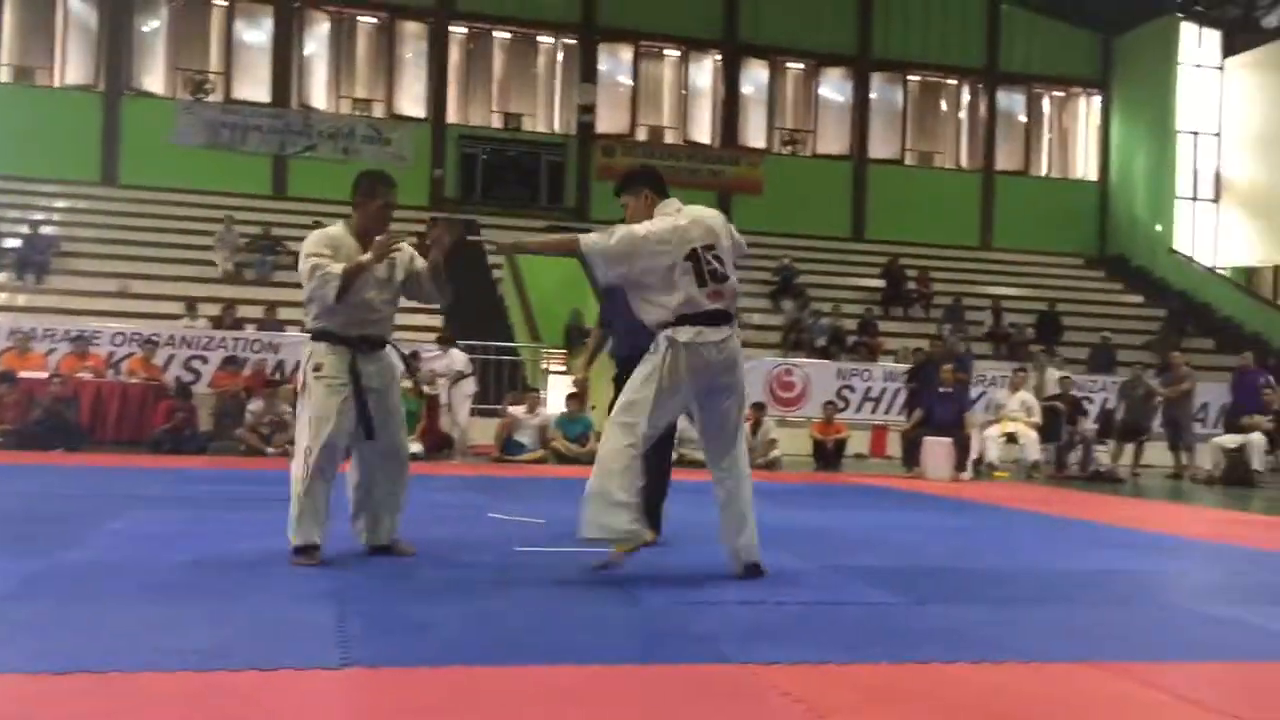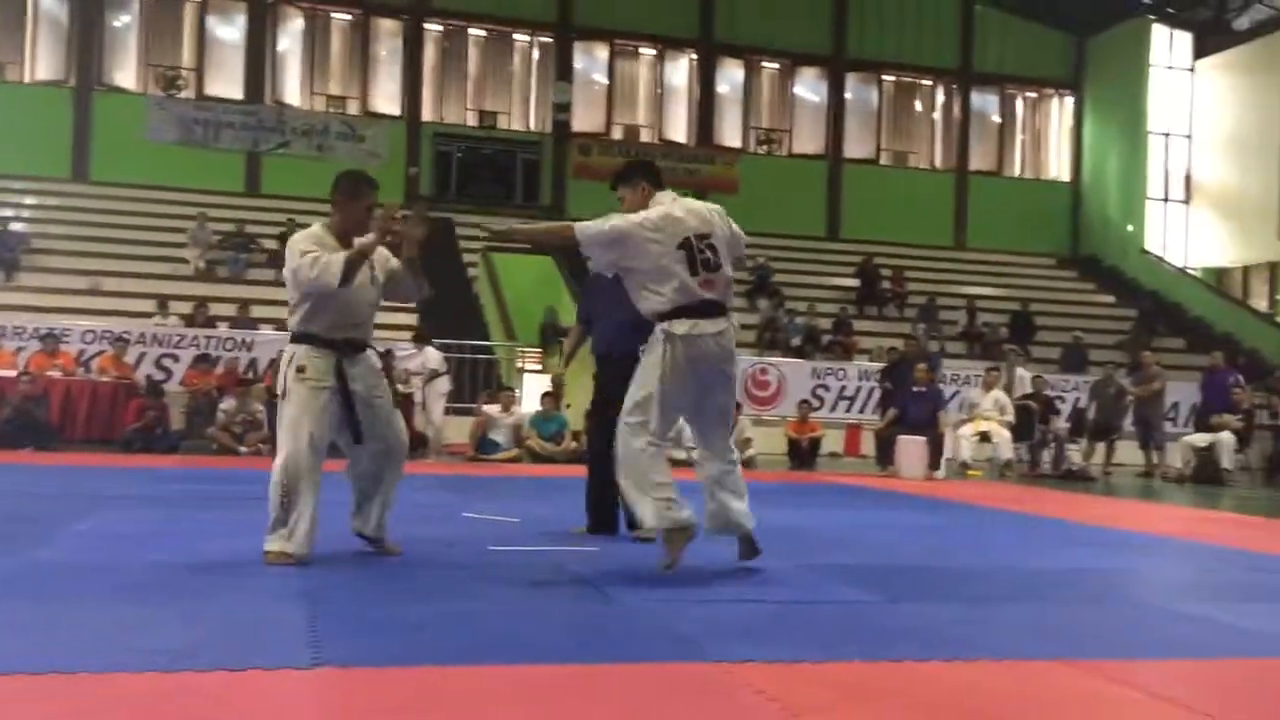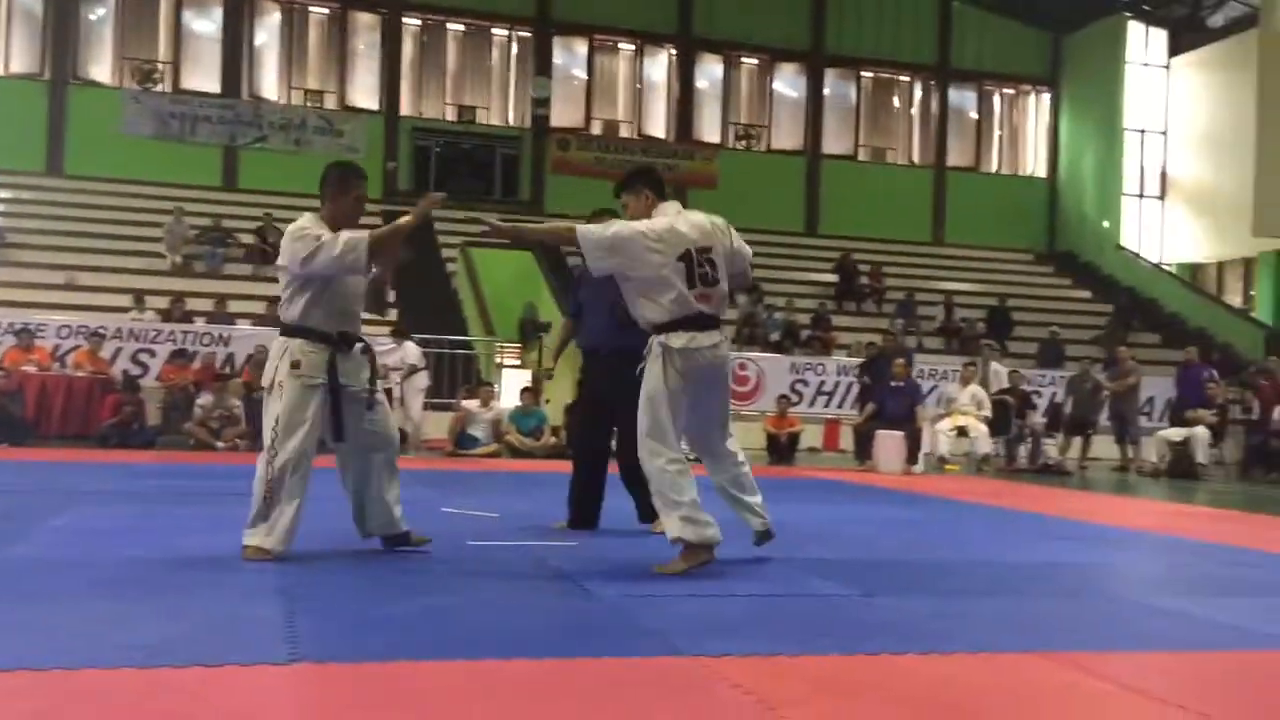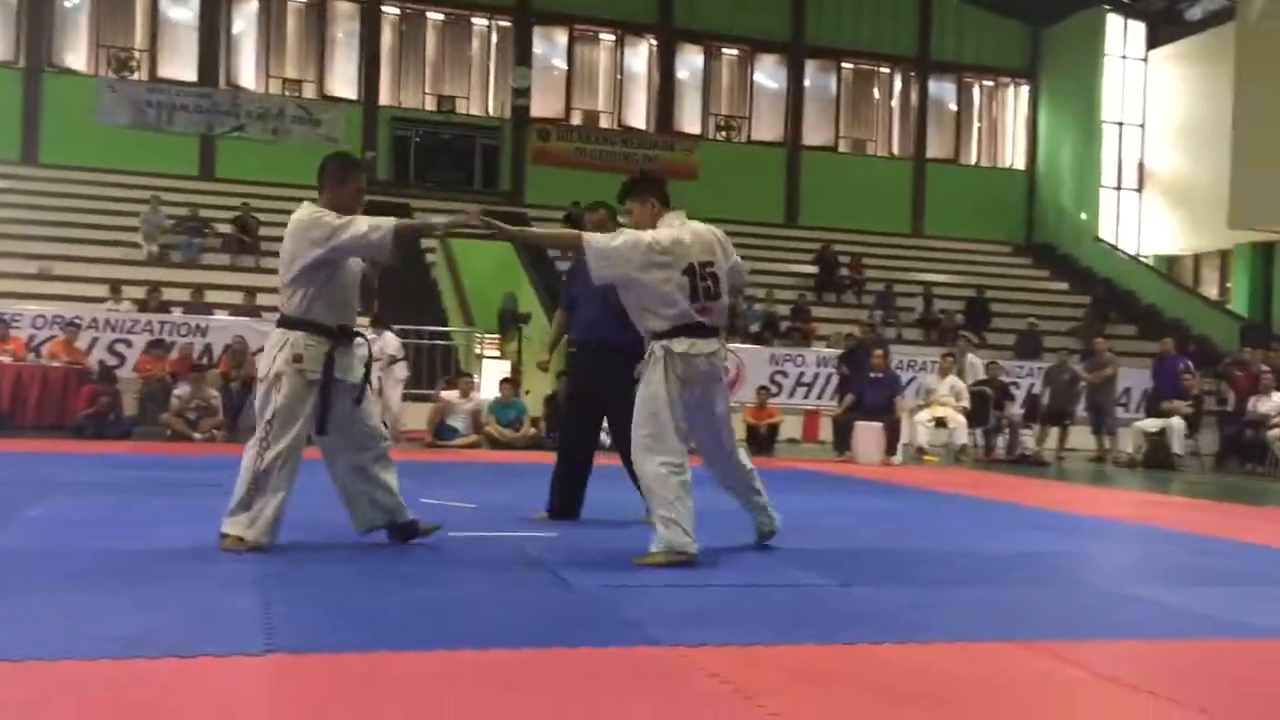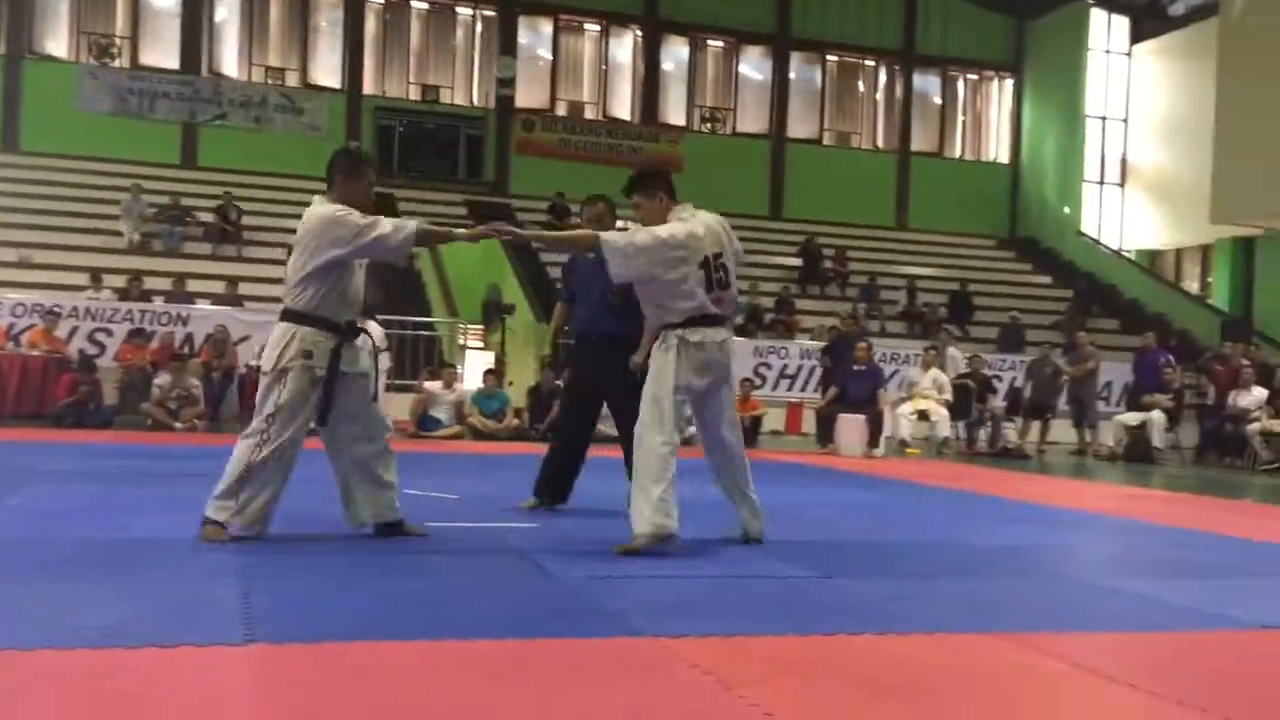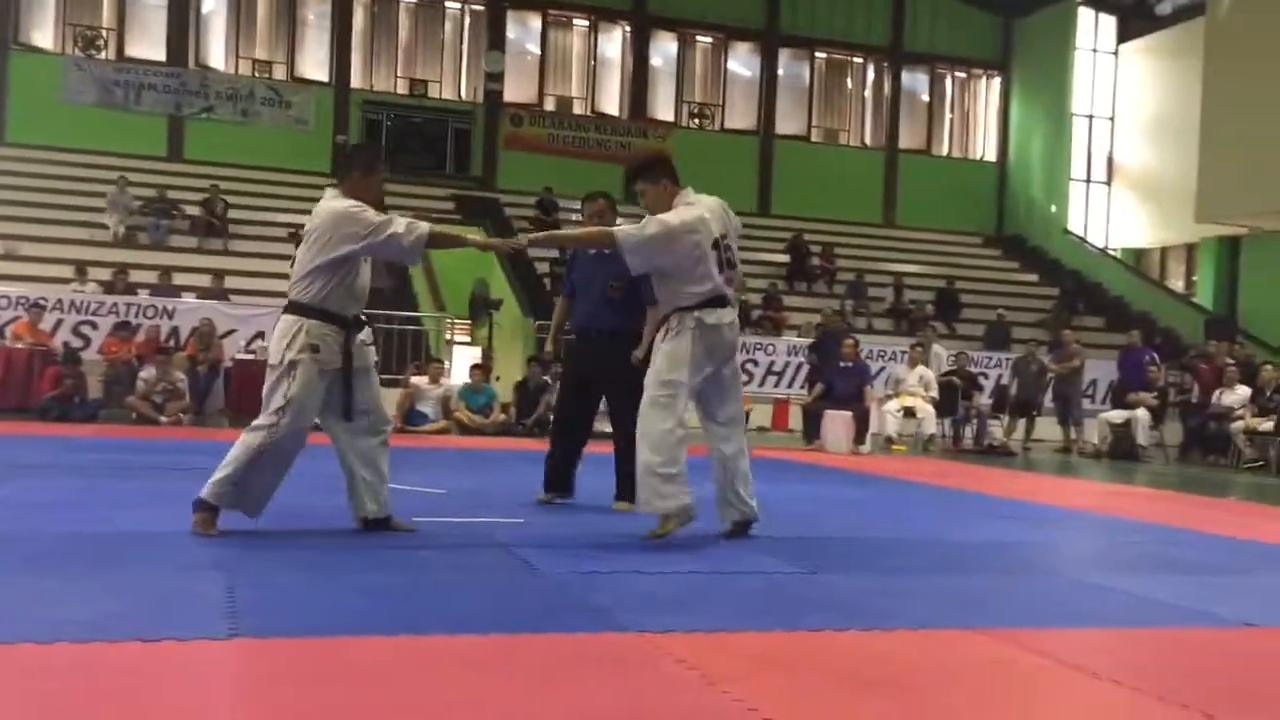
dt=0.1s
person 1, frame 1
left shoulder: (644, 237)
right shoulder: (714, 219)
left elbow: (574, 244)
right elbow: (736, 255)
left wrist: (512, 245)
left hip: (682, 347)
right hip: (726, 343)
left knee: (625, 434)
right knee: (727, 452)
left ankle: (624, 529)
right ankle: (745, 553)
person 1, frame 2
left shoulder: (640, 227)
right shoulder: (711, 212)
left elbow: (569, 235)
right elbow: (739, 256)
left wrist: (509, 232)
left hip: (678, 339)
right hip: (720, 333)
left knee: (637, 432)
right knee: (717, 439)
left ankle: (675, 522)
right ankle: (739, 525)
person 1, frame 3
left shoulder: (640, 235)
right shoulder: (714, 225)
left elbow: (571, 235)
right elbow: (743, 272)
left wrist: (509, 230)
left hip: (676, 349)
right hip: (714, 345)
left knee: (659, 446)
right knee: (715, 442)
left ankle: (697, 539)
right ankle: (756, 520)
person 1, frame 4
left shoulder: (645, 246)
right shoulder: (713, 236)
left elbow: (578, 243)
right elbow: (737, 280)
left wrist: (516, 233)
left hip: (673, 356)
right hip: (711, 352)
left knee: (656, 451)
right knee: (720, 446)
left ankle: (677, 544)
right ankle: (765, 520)
person 1, frame 5
left shoulder: (659, 240)
right shoulder: (717, 224)
left elbow: (593, 241)
right elbow: (732, 262)
left wrist: (528, 236)
left hip: (685, 345)
right hip: (718, 341)
left knee: (654, 436)
right knee: (724, 439)
left ankle: (653, 527)
right ankle: (752, 523)
person 1, frame 6
left shoulder: (672, 226)
right shoulder: (716, 206)
left elbow: (610, 238)
right elbow: (733, 234)
left wrist: (549, 237)
left hip: (694, 327)
right hip: (721, 322)
left knee: (659, 412)
right knee: (725, 419)
left ankle: (673, 504)
right ankle: (738, 510)
person 2, frame 1
left shoulder: (398, 251)
right shoulder: (322, 242)
left elbow: (434, 291)
right elbow: (325, 287)
left wrist: (438, 257)
right wrist: (368, 258)
left hip: (376, 360)
right hip: (330, 359)
left knee: (388, 451)
right knee: (321, 447)
left ankle: (379, 535)
right ankle: (306, 539)
person 2, frame 2
left shoulder: (373, 251)
right shoulder: (305, 244)
left elbow: (412, 292)
right elbow: (330, 277)
left wrist: (410, 254)
right wrist: (372, 241)
left hip: (358, 362)
right hip: (313, 362)
left knee: (388, 444)
right knee: (301, 453)
left ankle: (370, 524)
right ankle: (283, 541)
person 2, frame 3
left shoulder: (354, 241)
right shoulder: (301, 234)
right elbow: (354, 250)
right wrist: (410, 221)
left hip: (348, 356)
right hip: (304, 356)
left knee: (379, 440)
right knee: (287, 449)
left ankle: (389, 527)
right ankle: (262, 537)
person 2, frame 4
left shoulder: (336, 226)
right shoulder: (310, 222)
right elbow: (377, 234)
right wrist: (439, 224)
left hip: (335, 350)
right hip: (299, 350)
left knee: (363, 439)
right knee: (277, 440)
left ankle: (395, 520)
right ankle: (240, 527)
person 2, frame 5
left shoulder: (342, 225)
right shoulder: (328, 220)
right elbow: (397, 235)
right wrist: (461, 235)
left hip: (339, 345)
right hip: (305, 344)
left knee: (367, 433)
right knee: (276, 433)
left ankle: (385, 517)
right ankle: (221, 516)
person 2, frame 6
left shoulder: (348, 216)
right shoulder: (341, 214)
right elbow: (405, 237)
right wrist: (475, 241)
left hip: (341, 337)
right hip: (309, 336)
left knee: (367, 423)
right knee: (280, 424)
left ankle: (372, 511)
right ankle: (212, 500)
person 3, frame 1
right shoulder: (614, 286)
right elbow: (602, 327)
right wrist: (585, 367)
right hip: (626, 374)
left knee: (654, 449)
left ankle: (648, 522)
person 3, frame 2
right shoulder: (596, 281)
right elbow: (582, 324)
right wrist: (564, 363)
right hip: (608, 373)
right knee: (600, 447)
left ankle: (642, 520)
right ankle: (600, 520)
person 3, frame 3
right shoulder: (586, 276)
right elbow: (572, 319)
right wrist: (554, 357)
left hip: (630, 368)
right hip: (594, 367)
left knee: (632, 447)
right knee: (586, 445)
left ankle: (655, 512)
right ankle: (581, 516)
person 3, frame 4
right shoulder: (579, 267)
right elbow: (565, 311)
left wrist: (646, 359)
right wrist: (549, 350)
left hip: (623, 362)
right hip: (585, 360)
left knee: (630, 438)
right knee: (573, 437)
right ankle: (562, 506)
person 3, frame 5
right shoulder: (578, 261)
right elbow: (566, 304)
left wrist: (643, 350)
right wrist: (549, 341)
left hip: (622, 354)
right hip: (585, 351)
left knee: (632, 429)
right knee: (570, 426)
right ankle: (548, 492)
person 3, frame 6
right shoulder: (579, 256)
left elbow: (653, 304)
right elbow: (567, 298)
left wrist: (644, 345)
right wrist: (551, 338)
left hip: (621, 348)
right hip: (584, 346)
left knee: (625, 424)
right knee: (567, 418)
left ankle: (627, 493)
right ankle: (557, 486)
